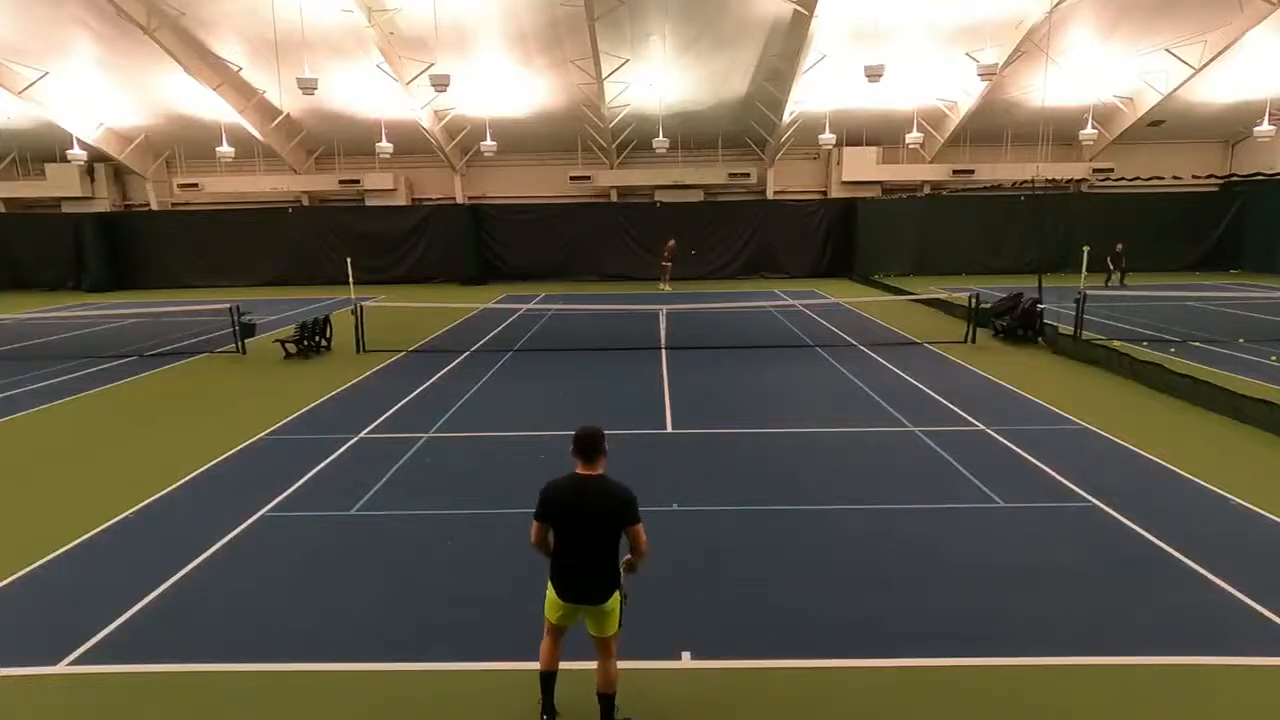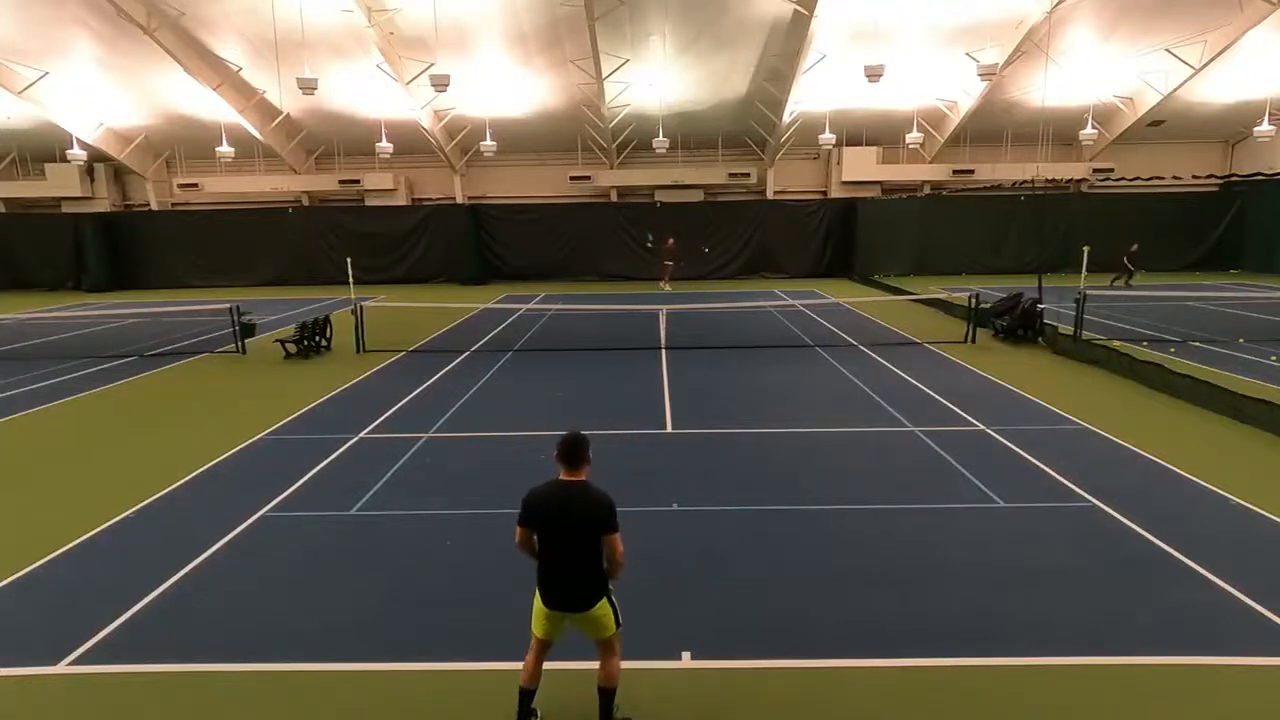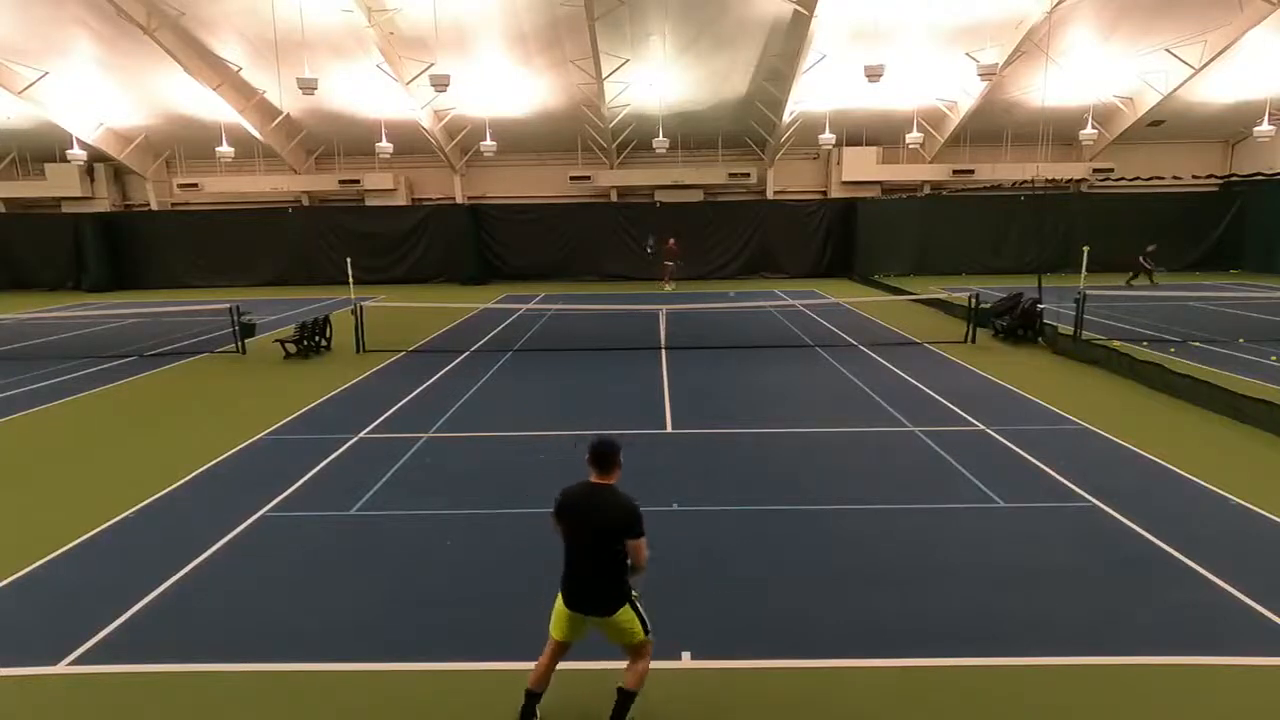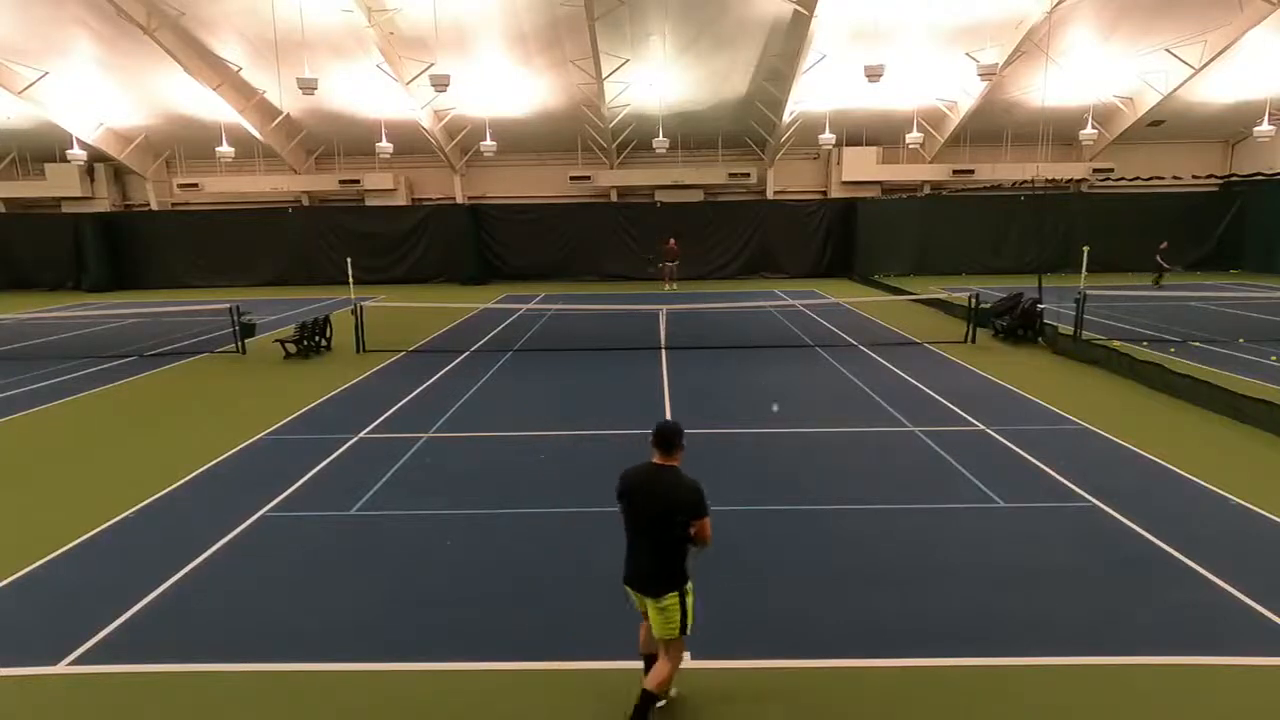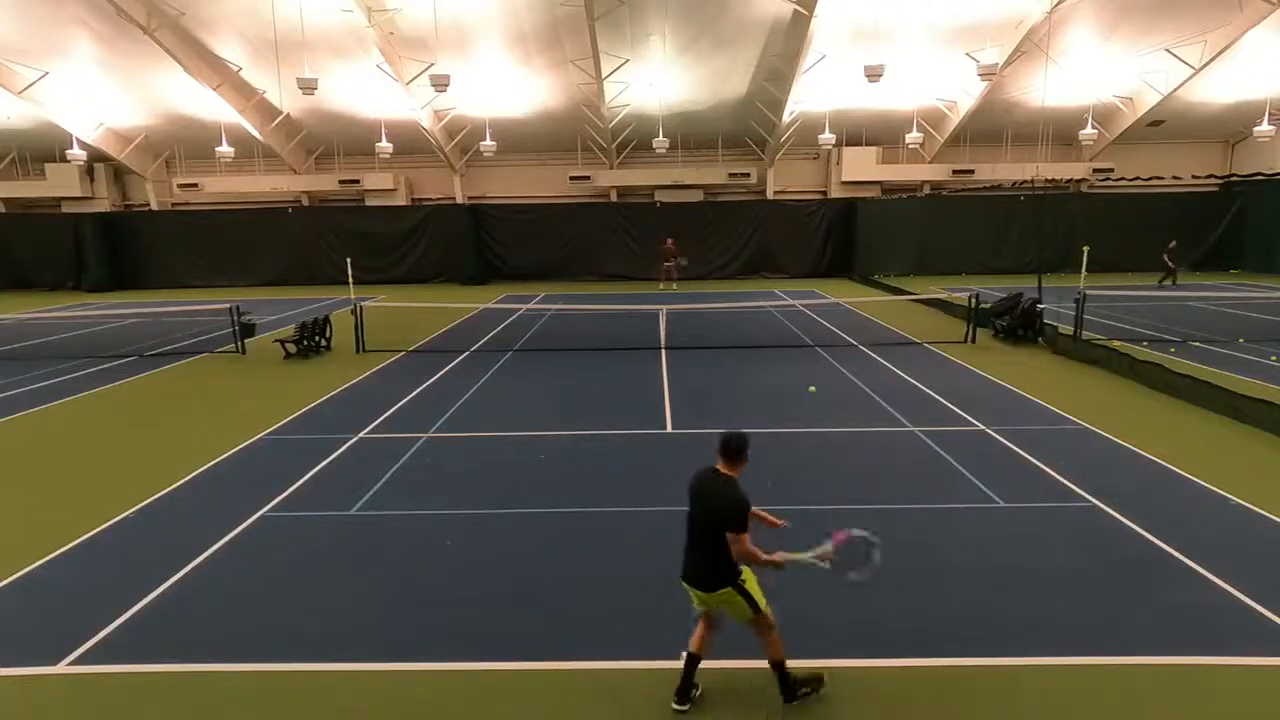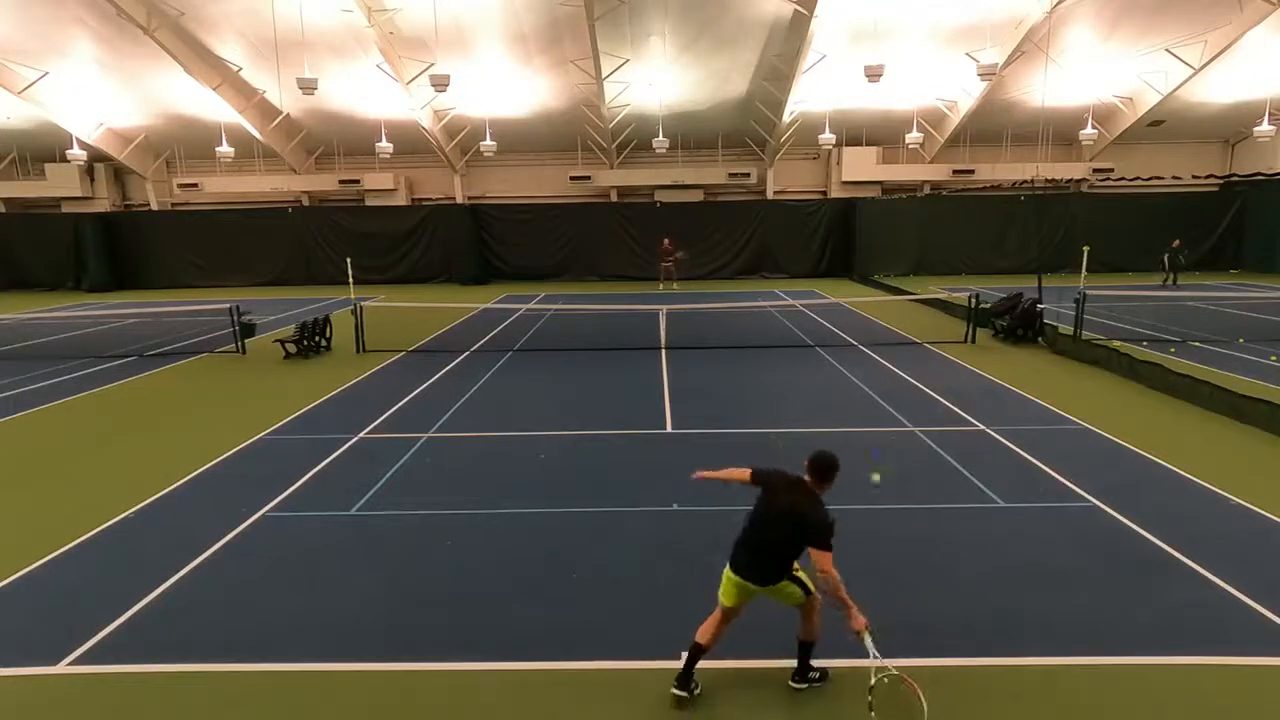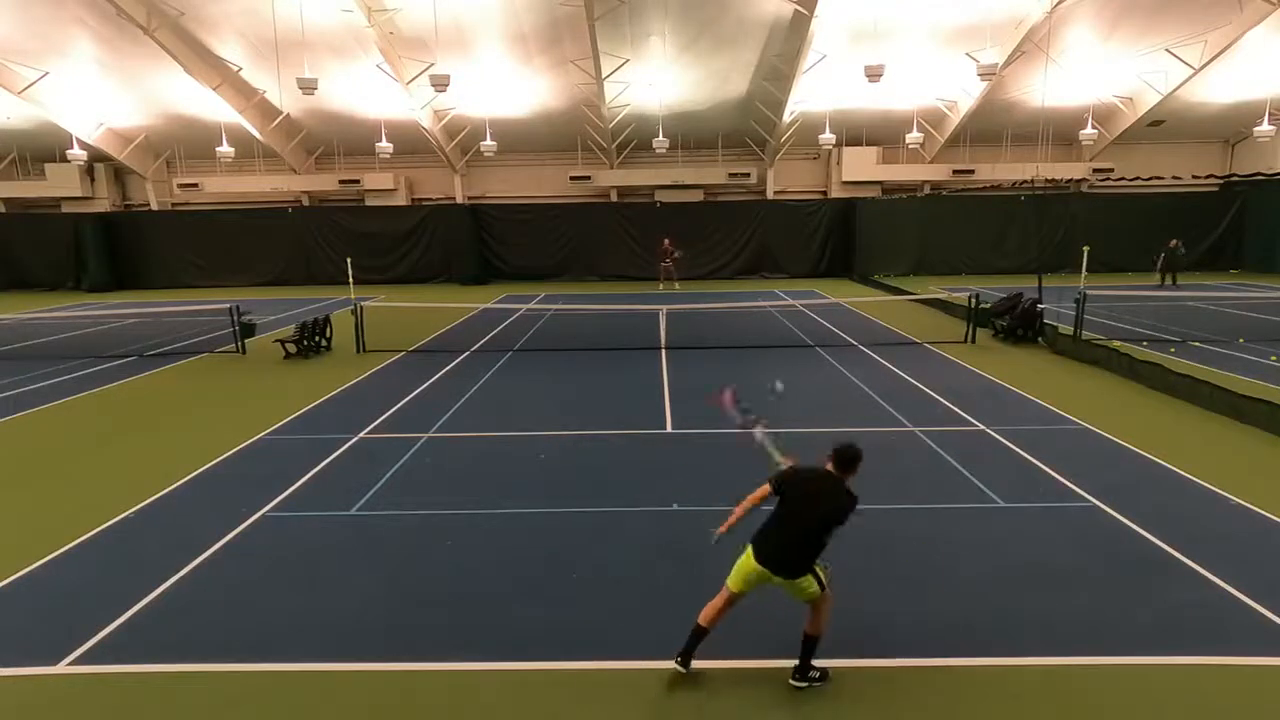
dt=0.3s
person 1, frame 1
left shoulder: (552, 491)
right shoulder: (621, 495)
left elbow: (537, 540)
right elbow: (640, 545)
right wrist: (634, 563)
left hip: (562, 584)
right hip: (603, 588)
left knee: (552, 636)
right knee: (606, 654)
person 1, frame 2
left shoulder: (535, 497)
right shoulder: (601, 501)
left elbow: (522, 542)
right elbow: (616, 555)
right wrist: (611, 572)
left hip: (549, 592)
right hip: (591, 594)
left knee: (537, 651)
right knee: (610, 652)
person 1, frame 3
left shoulder: (567, 497)
right shoulder: (626, 507)
right elbow: (639, 560)
right wrist: (627, 568)
left hip: (573, 595)
right hip: (612, 600)
left knee: (552, 654)
right knee: (641, 655)
person 1, frame 4
left shoulder: (628, 478)
right shoulder: (689, 489)
right elbow: (704, 537)
left hip: (634, 576)
right hip: (669, 582)
left knee: (649, 621)
right knee: (671, 655)
left ankle: (654, 691)
person 1, frame 5
left shoulder: (700, 478)
right shoulder: (734, 499)
right elbow: (741, 553)
left wrist: (760, 514)
right wrist: (770, 560)
left hip: (691, 575)
right hip: (722, 580)
left knee: (707, 622)
right knee: (766, 626)
left ankle: (684, 692)
right ankle: (790, 689)
person 1, frame 6
left shoulder: (777, 479)
right shoulder: (819, 518)
left elbow: (740, 475)
right elbow: (825, 571)
left wrist: (710, 474)
right wrist: (852, 612)
left hip: (738, 566)
right hip: (773, 577)
left knee: (721, 616)
right knee: (812, 605)
left ankle: (684, 680)
right ankle: (802, 672)
person 1, frame 7
left shoulder: (798, 475)
right shoulder: (848, 501)
left elbow: (759, 495)
left wrist: (731, 519)
left hip: (760, 554)
right hip: (796, 568)
left knee: (725, 600)
right knee: (821, 602)
left ankle: (684, 657)
right ankle: (803, 670)
